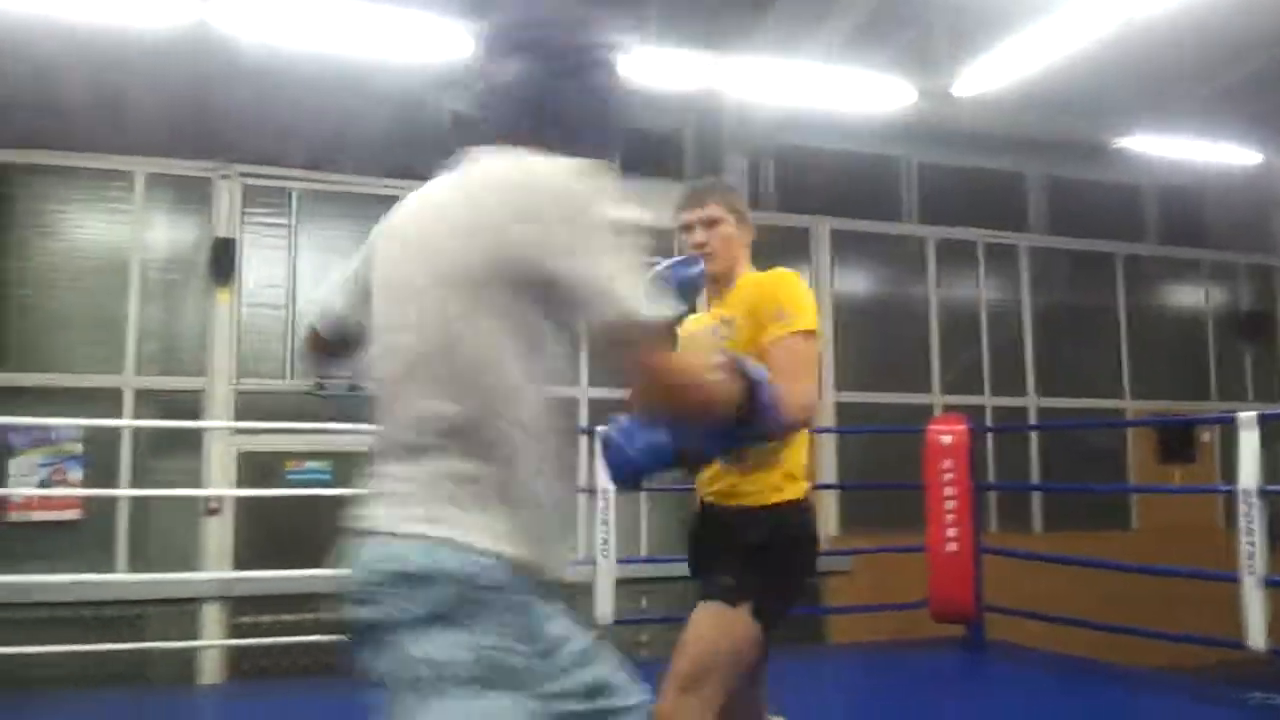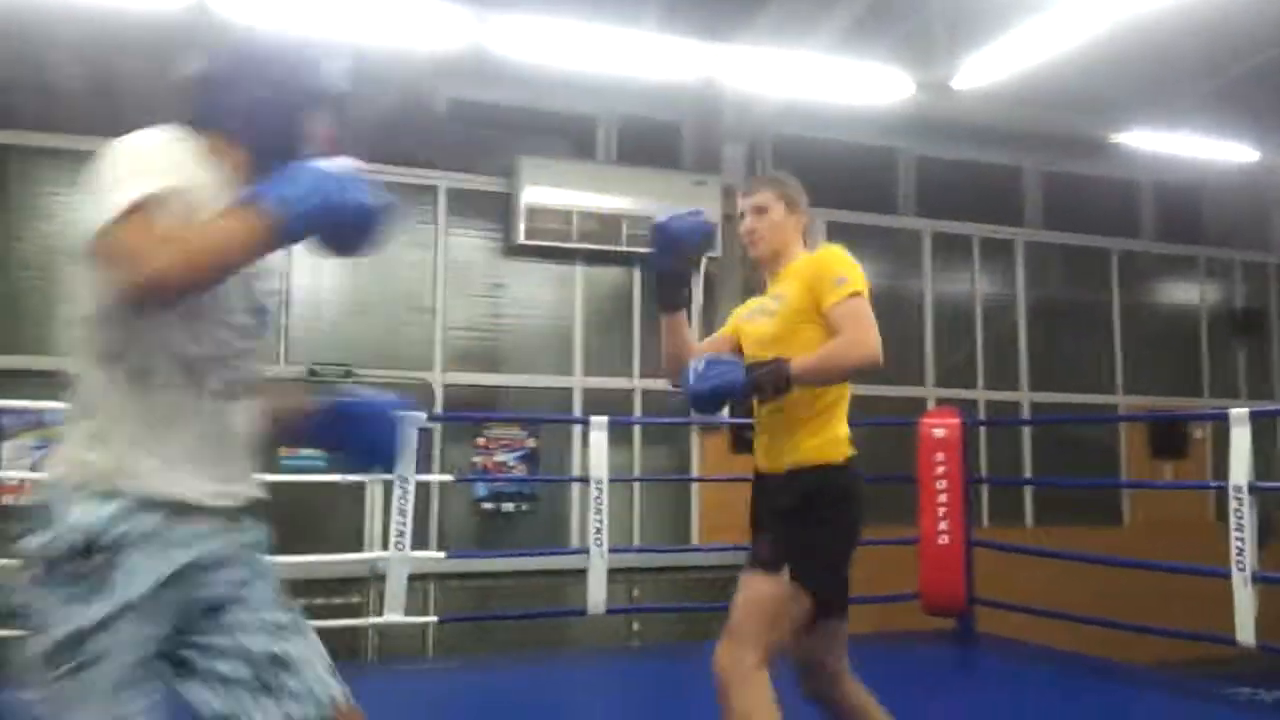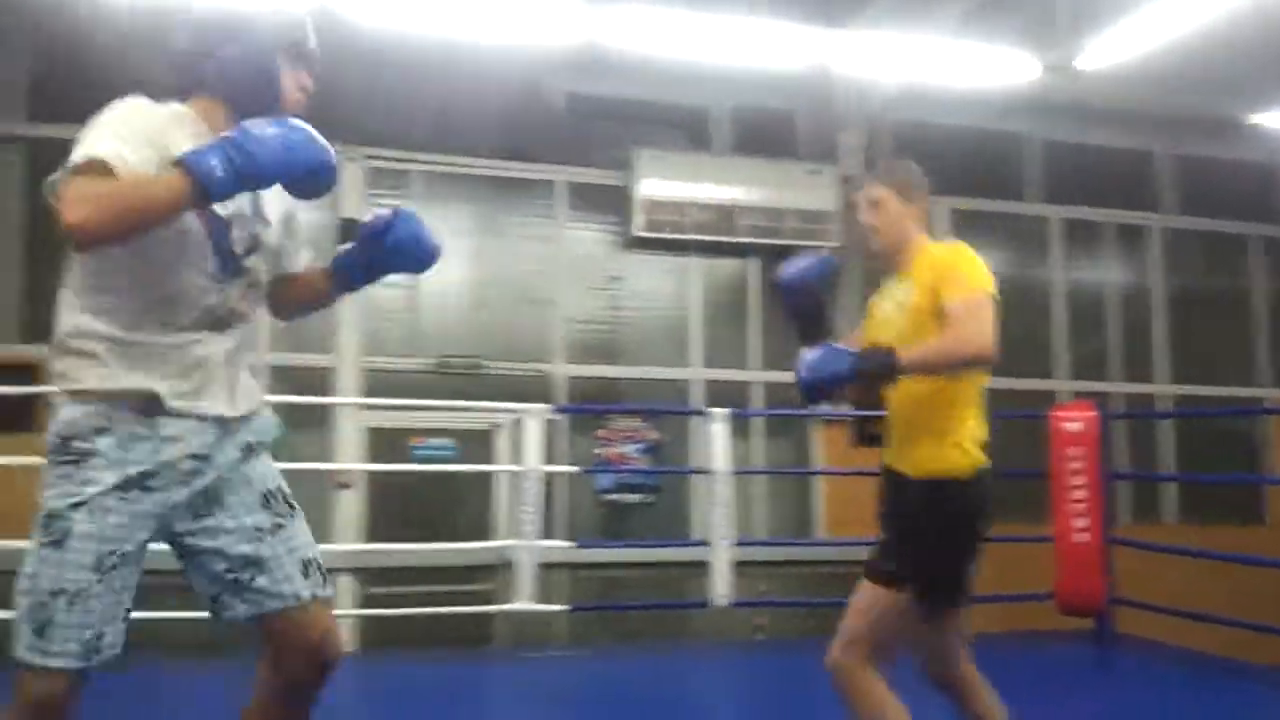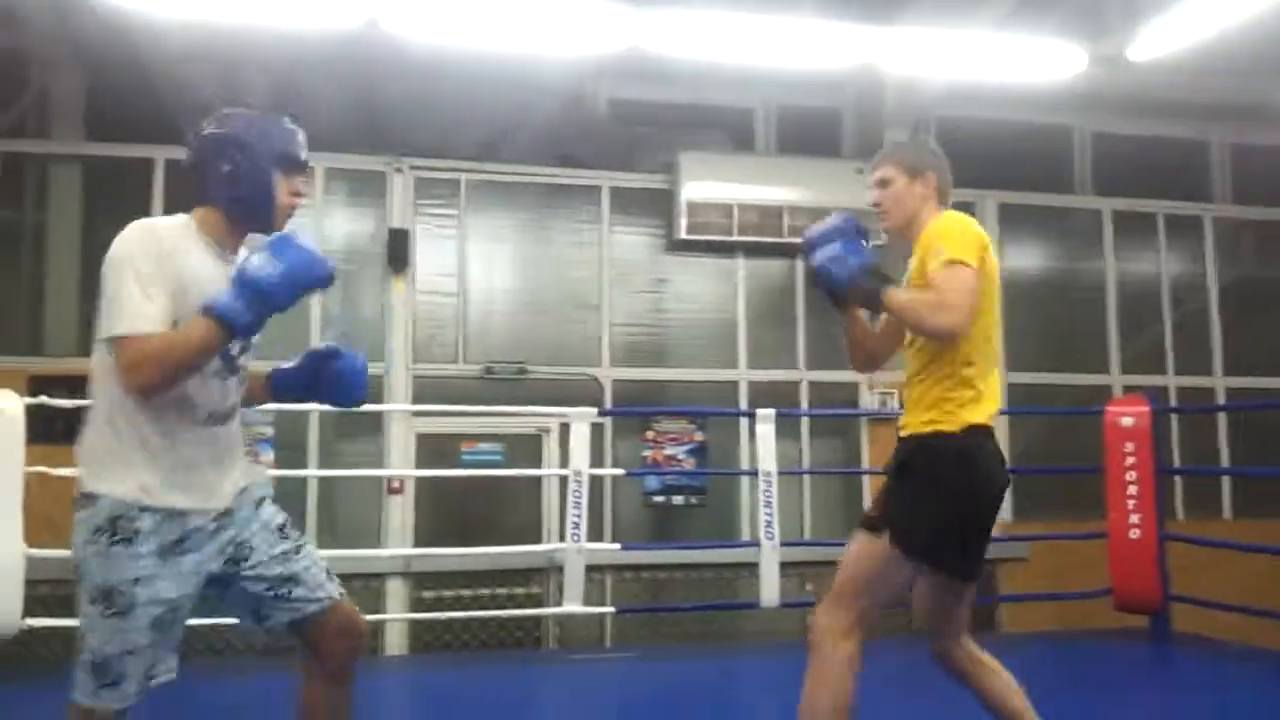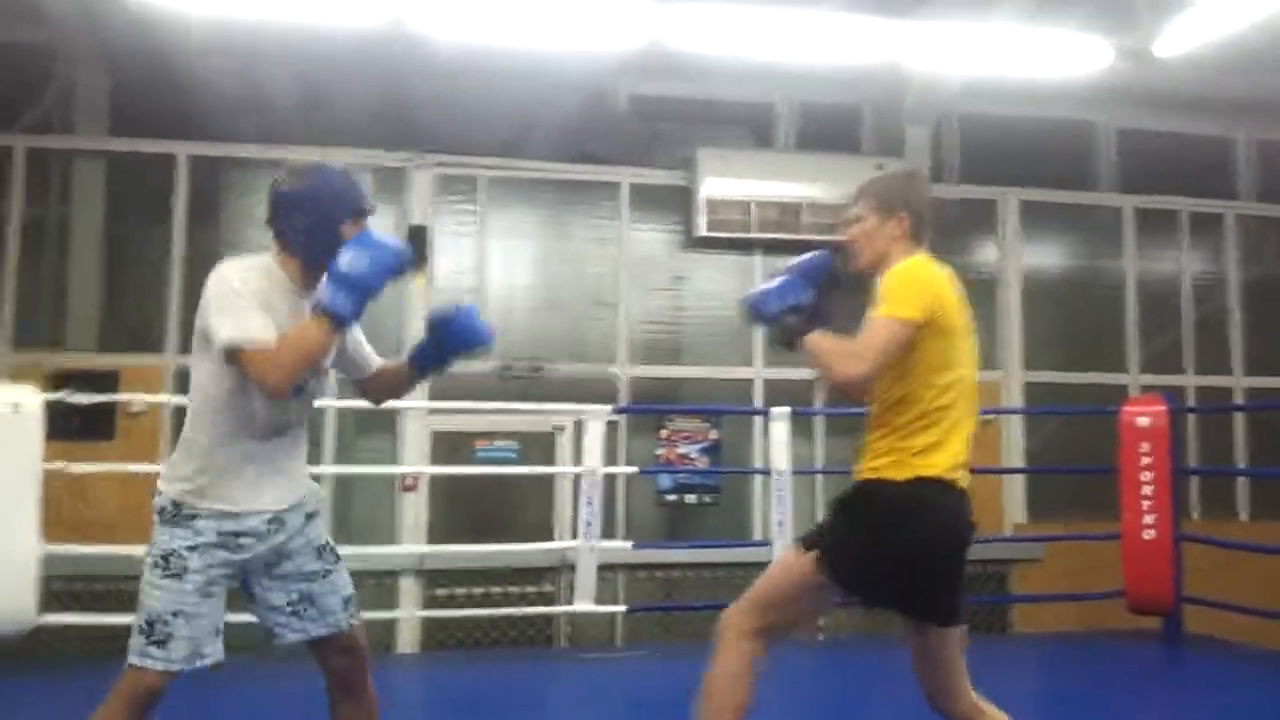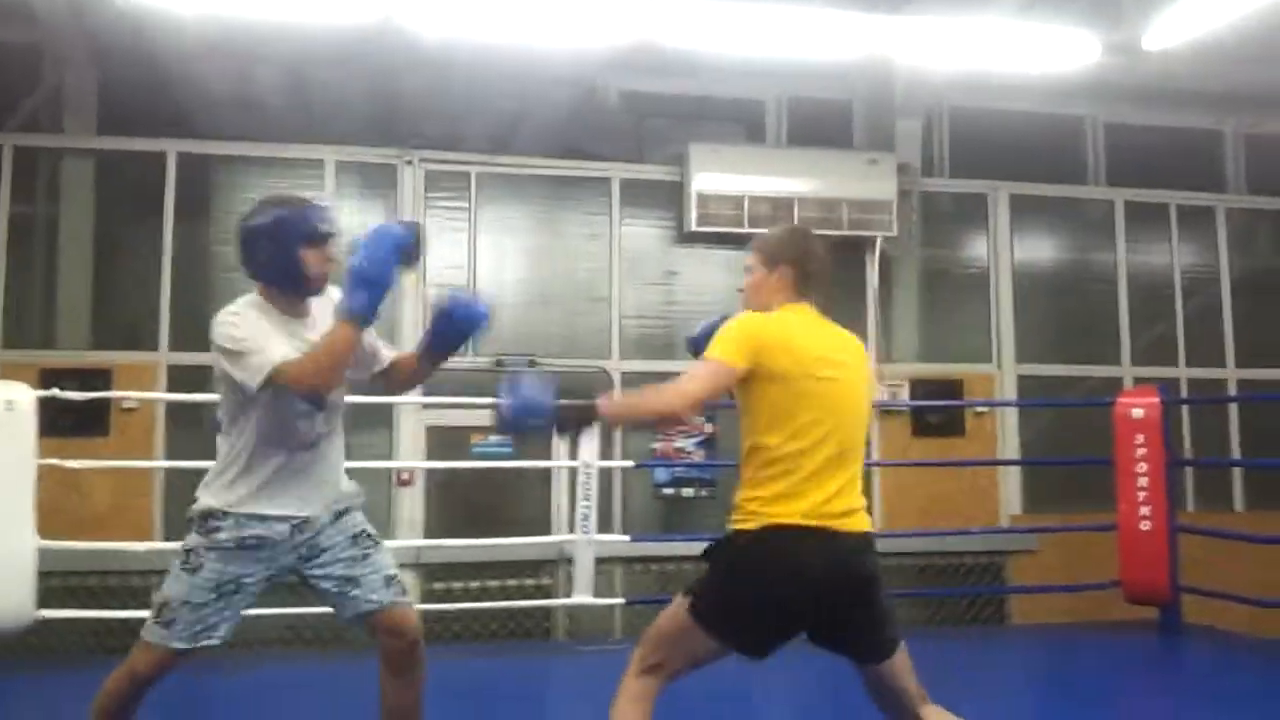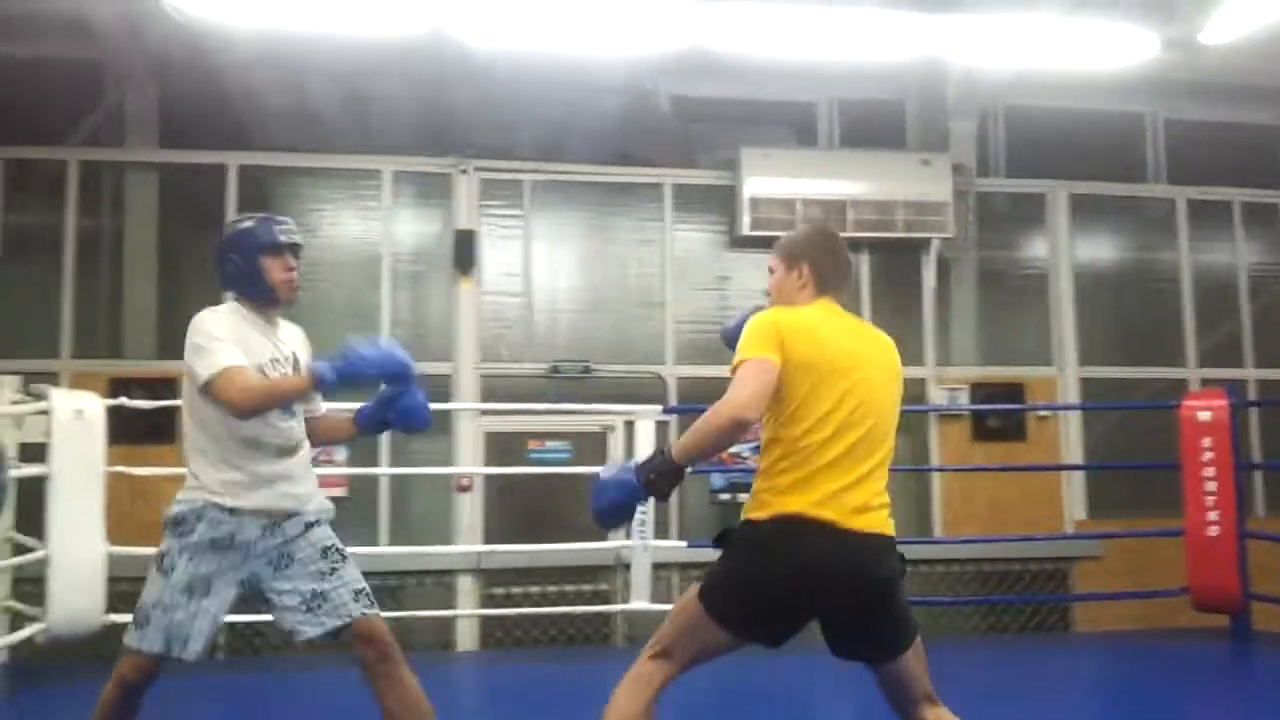
dt=0.3s
person 1, frame 1
right shoulder: (555, 188)
left elbow: (326, 339)
right elbow: (677, 382)
right wrist: (746, 394)
left hip: (485, 574)
right hip: (445, 583)
person 1, frame 2
left shoulder: (254, 226)
right shoulder: (151, 155)
right elbow: (149, 269)
left wrist: (313, 418)
right wrist: (287, 205)
left hip: (221, 532)
right hip: (116, 520)
person 1, frame 3
left shoulder: (261, 172)
right shoulder: (141, 122)
left elbow: (292, 294)
right elbow: (80, 214)
left wrist: (363, 262)
right wrist: (220, 164)
left hip: (229, 431)
right hip: (117, 424)
left knee: (309, 643)
person 1, frame 4
left shoulder: (248, 266)
right shoulder: (148, 243)
right elbow: (143, 373)
left wrist: (295, 379)
right wrist: (241, 303)
left hip: (231, 502)
right hip: (139, 513)
left knee: (341, 631)
person 1, frame 5
left shoulder: (338, 289)
right shoulder: (237, 282)
left elbow: (374, 386)
right elbow: (275, 376)
left wrist: (434, 351)
right wrist: (345, 297)
left hip: (285, 511)
right hip: (200, 512)
left knee: (347, 653)
person 1, frame 6
left shoulder: (331, 305)
right shoulder: (237, 324)
left elbow: (391, 375)
right elbow: (315, 379)
left wrist: (438, 342)
right wrist: (363, 296)
left hip: (325, 512)
right hip: (239, 519)
left knee: (403, 632)
right knee: (149, 662)
person 1, frame 7
left shoulder: (291, 335)
right shoulder: (213, 326)
right elbow: (242, 398)
left wrist: (375, 416)
right wrist: (334, 370)
left hip: (297, 519)
right hip: (213, 521)
left knee: (376, 642)
right knee: (137, 666)
person 2, frame 1
left shoulder: (777, 290)
right shoulder: (694, 325)
left elbow: (797, 406)
left wrist: (696, 438)
left hip: (768, 521)
right hip: (720, 518)
person 2, frame 2
left shoulder: (828, 264)
right shoulder: (750, 312)
left elbow: (865, 351)
right elbow: (687, 373)
left wrist: (769, 376)
right wrist: (673, 290)
left hip: (819, 487)
right hip: (778, 489)
left knee: (737, 662)
right knee: (823, 675)
person 2, frame 3
left shoulder: (953, 262)
right shoulder: (887, 297)
left elbow: (979, 343)
right elbow: (849, 385)
left wrist: (881, 363)
right wrist: (814, 328)
left hip: (943, 489)
right hip: (917, 486)
left knee: (850, 660)
right knee: (944, 658)
person 2, frame 4
left shoulder: (953, 230)
right shoulder: (928, 256)
left elbow: (946, 318)
right elbow: (867, 356)
left wrist: (877, 288)
right wrist: (847, 295)
left hip: (946, 454)
right hip: (959, 457)
left knee: (835, 622)
right knee: (949, 643)
person 2, frame 5
left shoulder: (912, 280)
right shoulder: (937, 285)
left elbow: (853, 368)
right elbow: (876, 379)
left wrist: (799, 326)
right wrist: (812, 316)
left hip: (897, 499)
right hip: (944, 507)
left knee: (741, 627)
person 2, frame 6
left shoulder: (751, 330)
right shoulder: (853, 351)
left elbow: (675, 402)
left wrist: (574, 411)
left hip: (768, 550)
right hip: (848, 552)
left knee: (646, 672)
person 2, frame 7
left shoulder: (774, 326)
right shoulder: (885, 349)
left elbow: (739, 412)
left wrist: (659, 469)
left hip: (781, 543)
right hip: (869, 551)
left knee: (655, 663)
